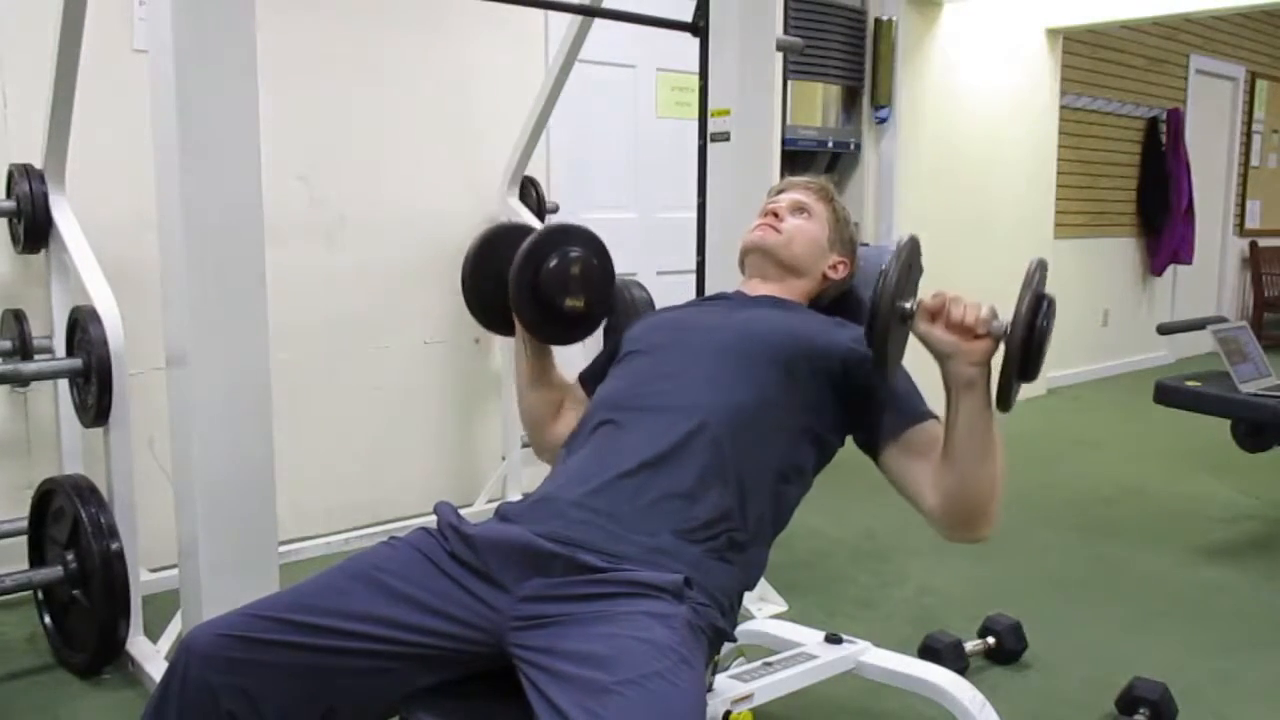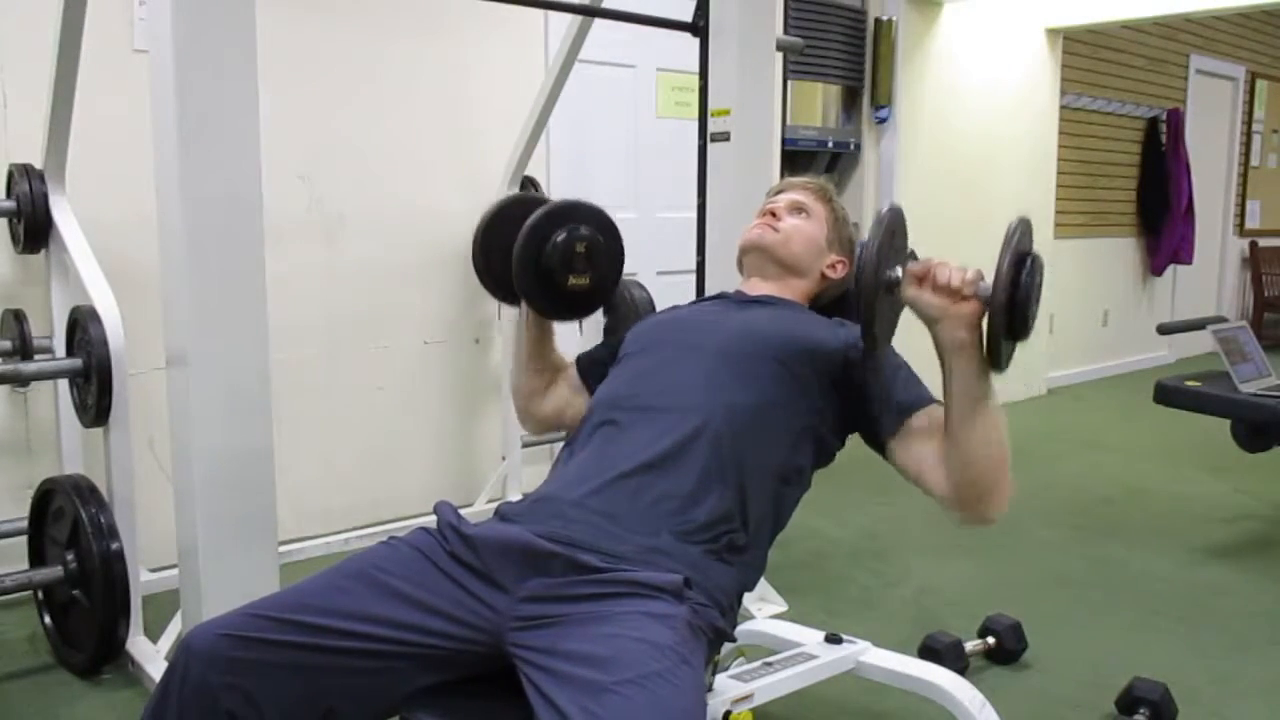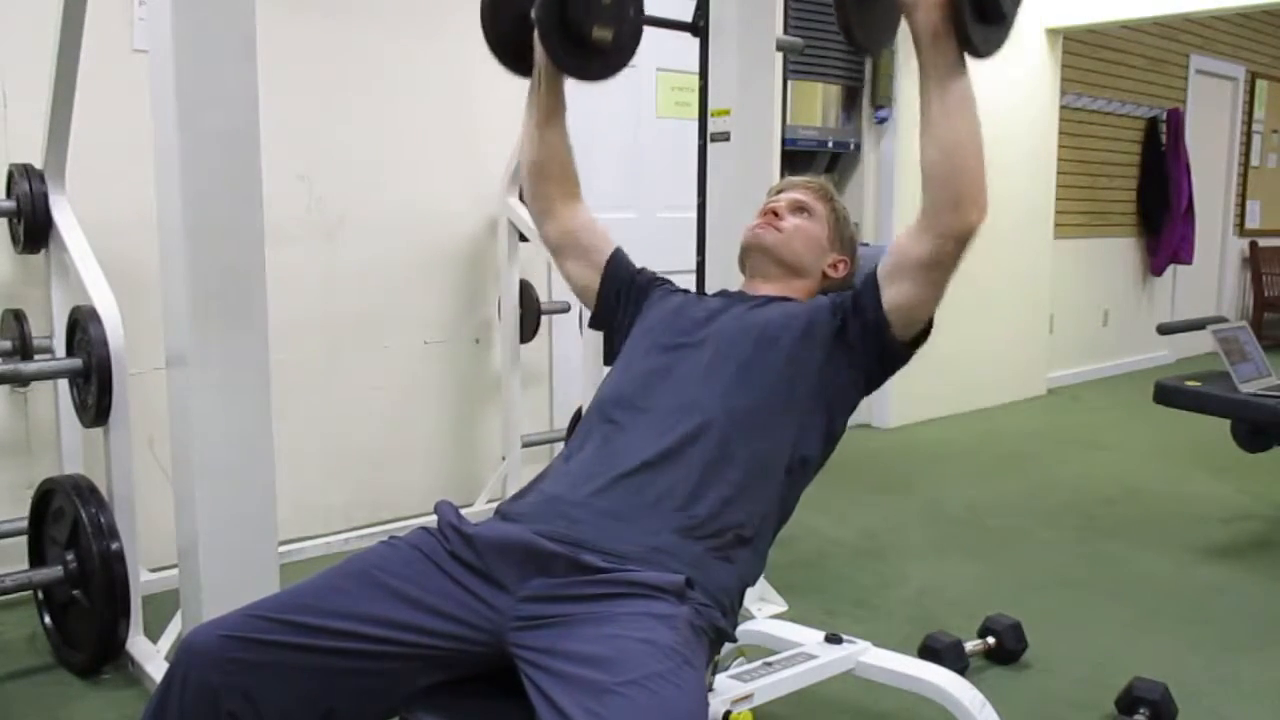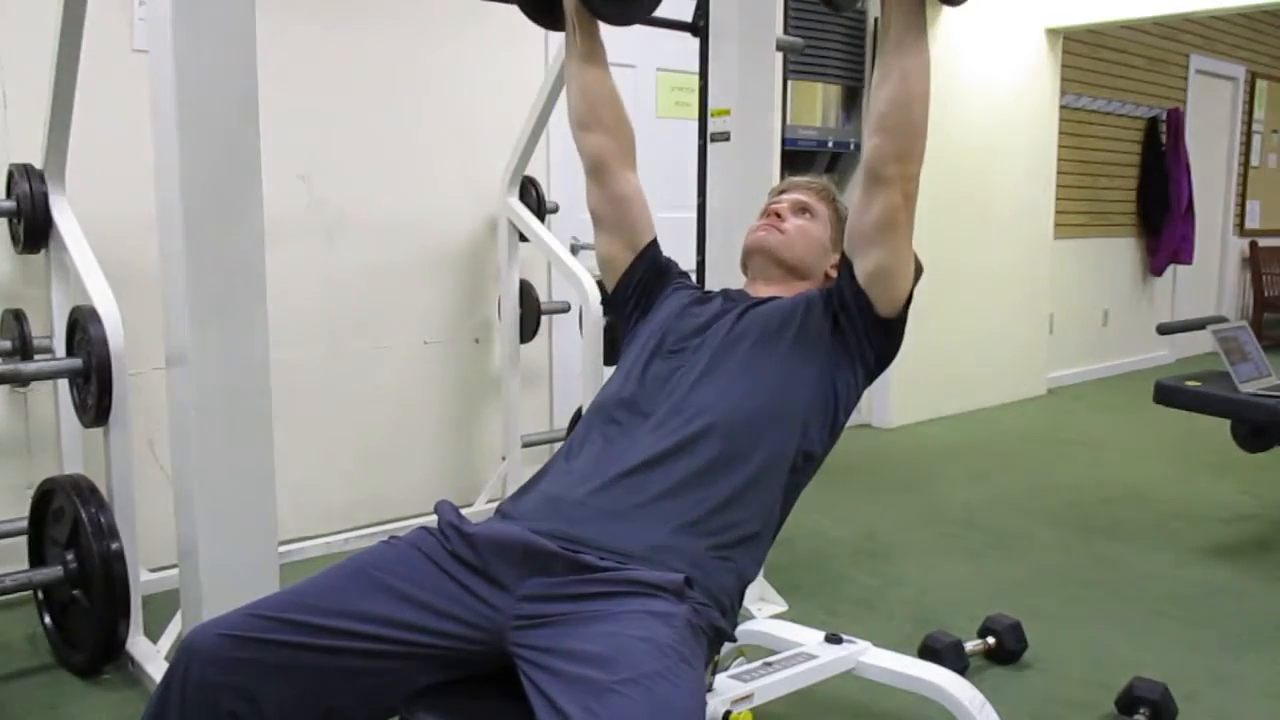
dt=0.5s
person 1, frame 1
left shoulder: (842, 351)
right shoulder: (657, 324)
left elbow: (963, 516)
left wrist: (967, 376)
right wrist: (533, 328)
left hip: (645, 594)
right hip: (493, 550)
person 1, frame 2
left shoulder: (841, 349)
right shoulder: (661, 323)
left elbow: (976, 498)
right elbow: (541, 407)
left wrist: (960, 347)
right wrist: (537, 300)
left hip: (646, 595)
right hip: (496, 550)
person 1, frame 3
left shoulder: (837, 338)
right shoulder: (656, 307)
left elbow: (948, 226)
right elbow: (553, 209)
left hip: (644, 594)
right hip: (495, 548)
person 1, frame 4
left shoulder: (836, 332)
right shoulder: (667, 302)
left elbow: (890, 176)
right elbow: (607, 159)
left hip: (644, 595)
right hip: (498, 549)
